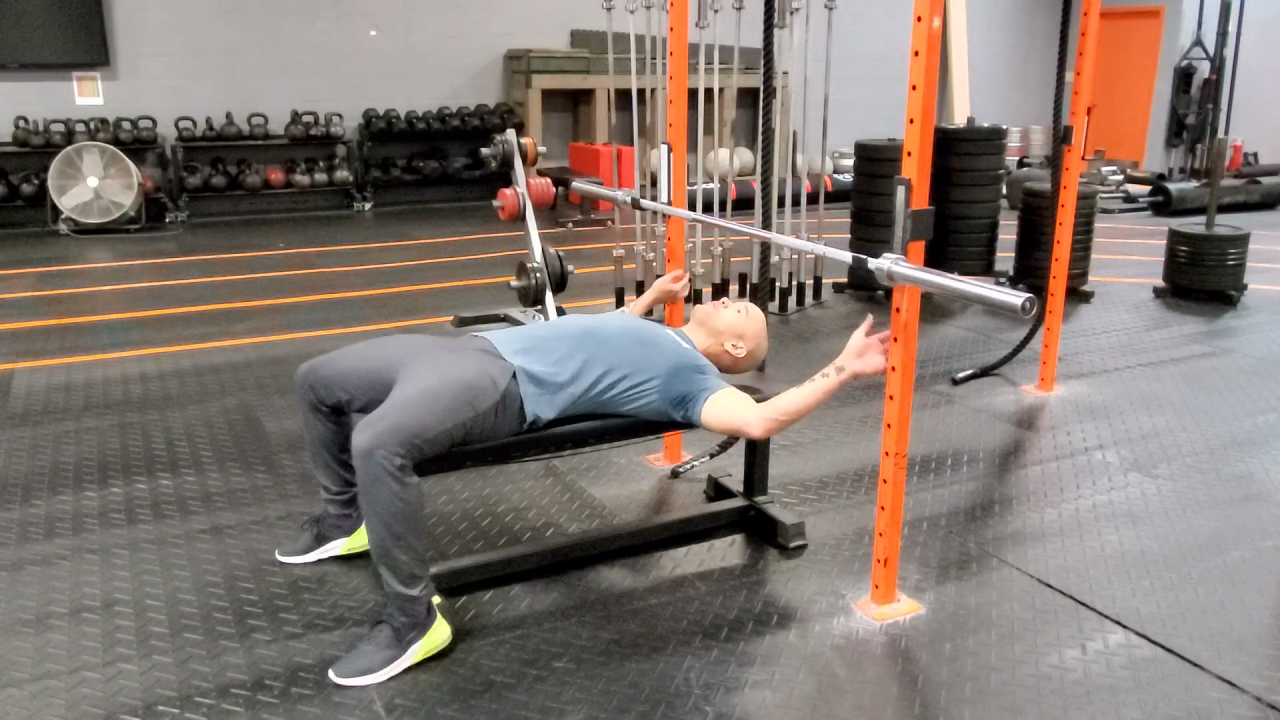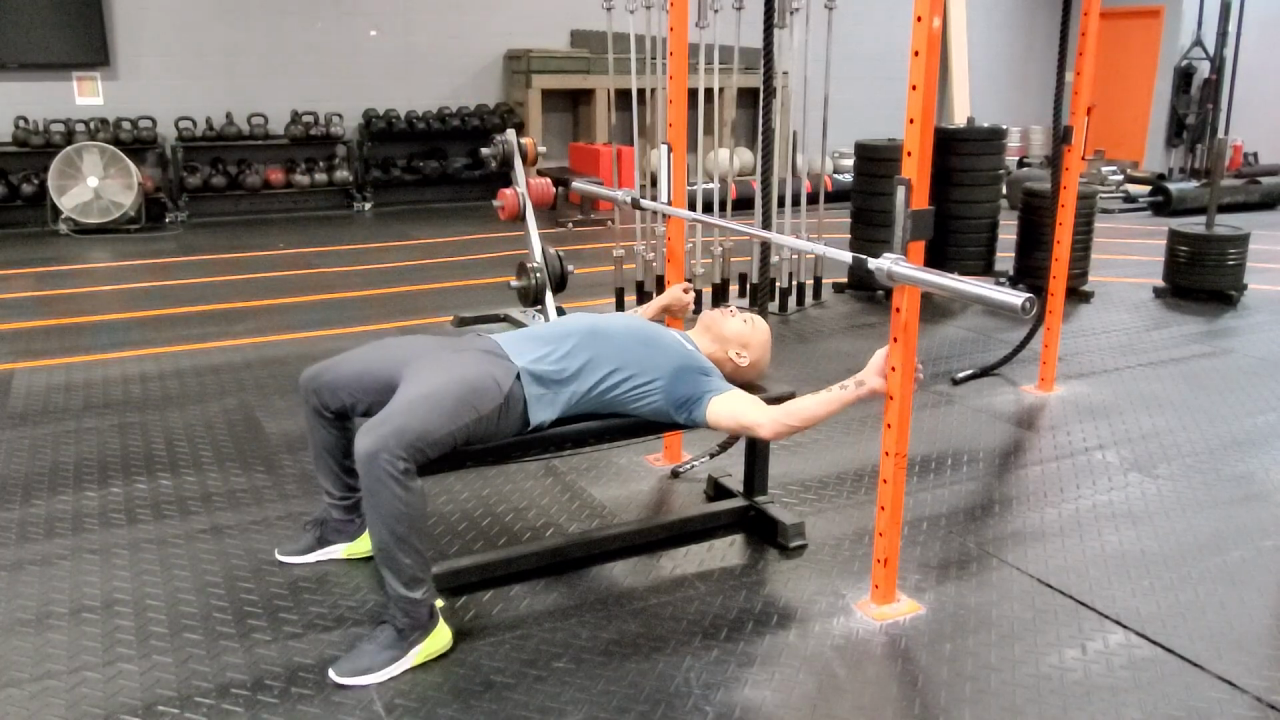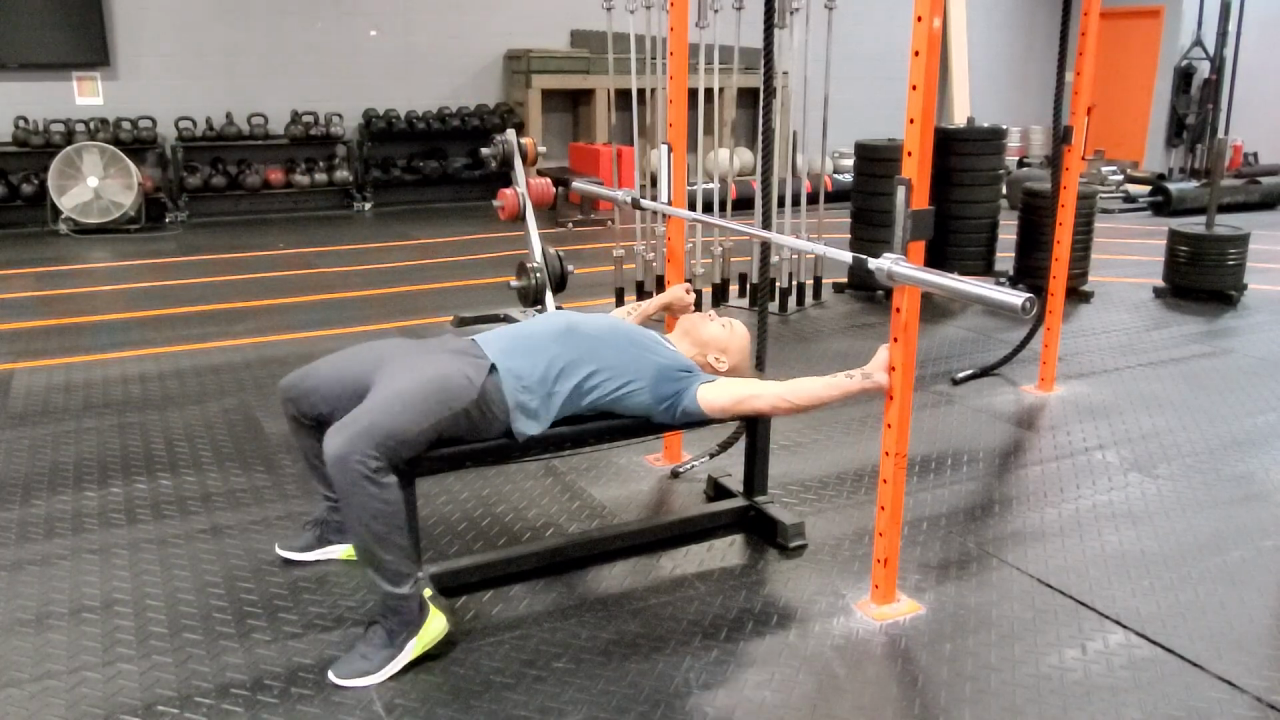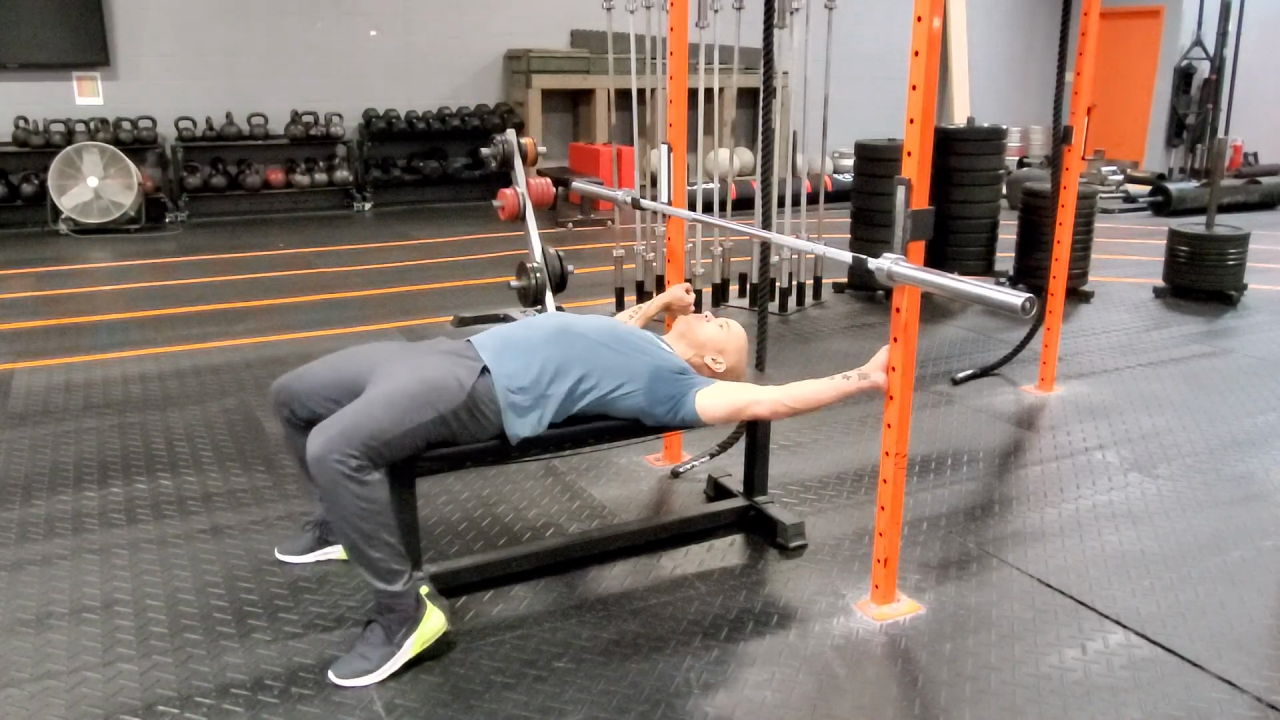
dt=0.3s
person 1, frame 1
left shoulder: (692, 377)
right shoulder: (658, 335)
left elbow: (757, 420)
left wrist: (844, 367)
right wrist: (652, 294)
left hip: (504, 385)
right hip: (473, 345)
left knee: (379, 446)
right knee: (318, 382)
left ankle: (413, 621)
right ankle: (345, 518)
person 1, frame 2
left shoulder: (696, 380)
right shoulder: (664, 340)
left elbow: (767, 421)
left wrist: (863, 384)
right wrist: (660, 303)
left hip: (507, 384)
right hip: (475, 345)
left knee: (382, 449)
right knee: (322, 386)
left ankle: (415, 623)
right ankle: (348, 520)
person 1, frame 3
left shoulder: (678, 380)
right shoulder: (651, 345)
left elbow: (768, 397)
left wrist: (868, 377)
right wrist: (663, 298)
left hip: (487, 388)
left knee: (350, 449)
right knee: (300, 395)
left ankle: (406, 614)
right ankle: (348, 521)
person 1, frame 4
left shoulder: (674, 384)
right shoulder: (648, 347)
left elbow: (765, 401)
left wrist: (867, 376)
right wrist: (662, 300)
left hip: (481, 390)
left knee: (334, 447)
right knee: (293, 397)
left ankle: (404, 611)
right ankle: (345, 525)
